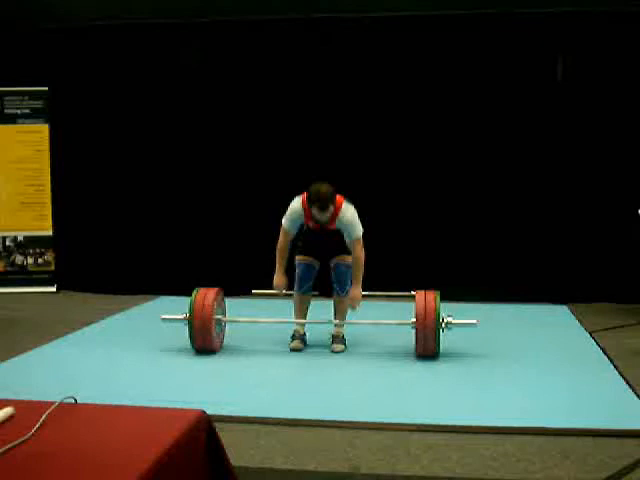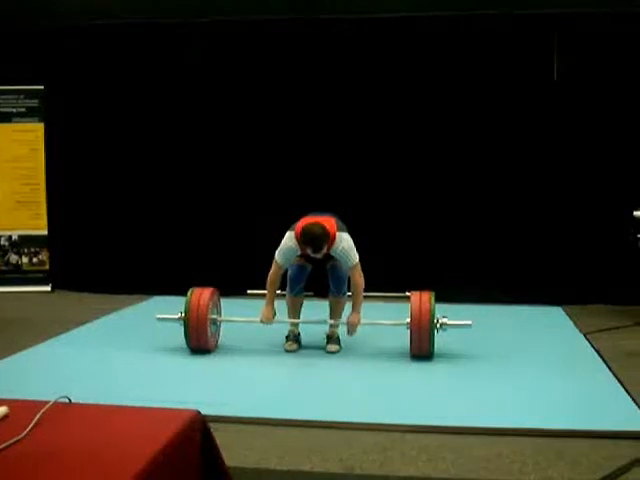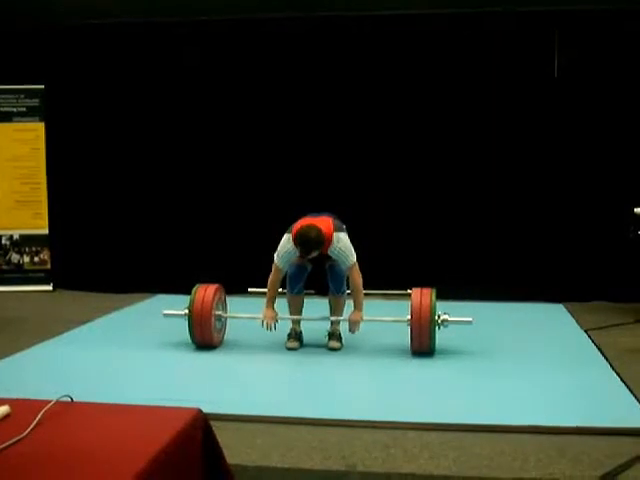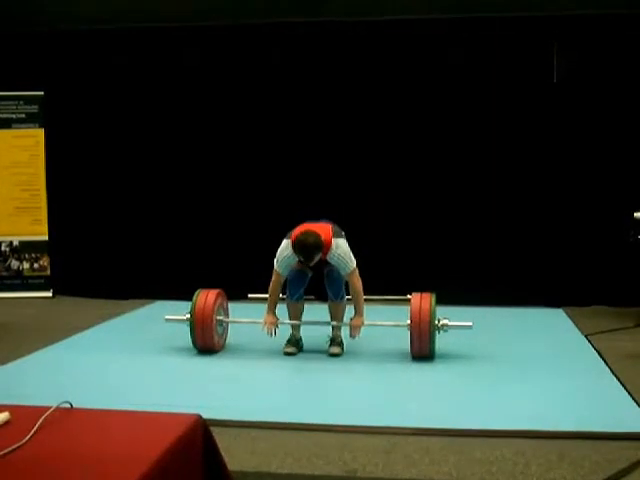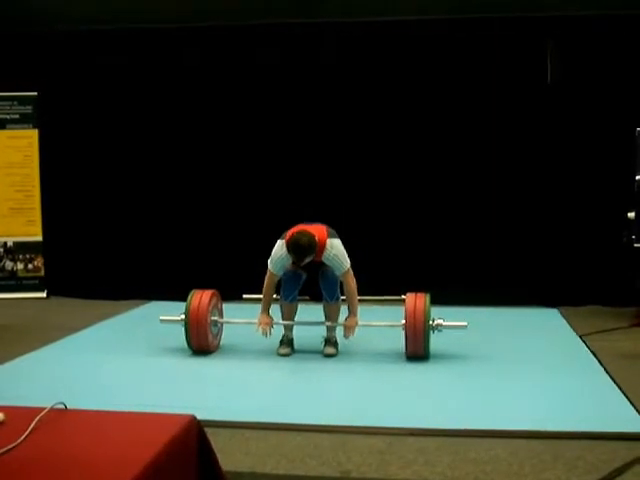
dt=0.5s
person 1, frame 1
left shoulder: (347, 213)
right shoulder: (296, 208)
left elbow: (358, 249)
right elbow: (284, 239)
left wrist: (357, 286)
right wrist: (280, 272)
left hip: (340, 240)
right hip: (309, 238)
left knee: (342, 279)
right knee: (303, 278)
left ankle: (338, 332)
right ankle: (299, 331)
person 1, frame 2
left shoulder: (342, 242)
right shoulder: (291, 241)
left elbow: (357, 276)
right elbow: (275, 272)
left wrist: (356, 312)
right wrist: (269, 306)
left hip: (334, 252)
left knee: (339, 280)
right knee: (294, 279)
left ankle: (333, 332)
right ankle: (293, 331)
person 1, frame 3
left shoulder: (339, 241)
right shoulder: (288, 243)
left elbow: (354, 274)
right elbow: (276, 275)
left wrist: (358, 310)
right wrist: (269, 307)
left hip: (333, 248)
right hip: (301, 244)
left knee: (338, 279)
right knee: (294, 278)
left ankle: (335, 330)
right ankle: (295, 330)
person 1, frame 4
left shoulder: (338, 247)
right shoulder: (286, 249)
left elbow: (354, 280)
right elbow: (277, 280)
left wrist: (359, 315)
right wrist: (270, 313)
left hip: (331, 256)
right hip: (300, 253)
left knee: (336, 286)
right knee: (294, 285)
left ankle: (336, 336)
right ankle: (295, 336)
person 1, frame 5
left shoulder: (333, 247)
right shoulder: (281, 249)
left elbow: (349, 280)
right elbow: (270, 280)
left wrist: (353, 315)
right wrist: (264, 313)
left hip: (326, 262)
left knee: (331, 287)
right knee: (288, 286)
left ankle: (331, 337)
right ankle: (287, 336)
